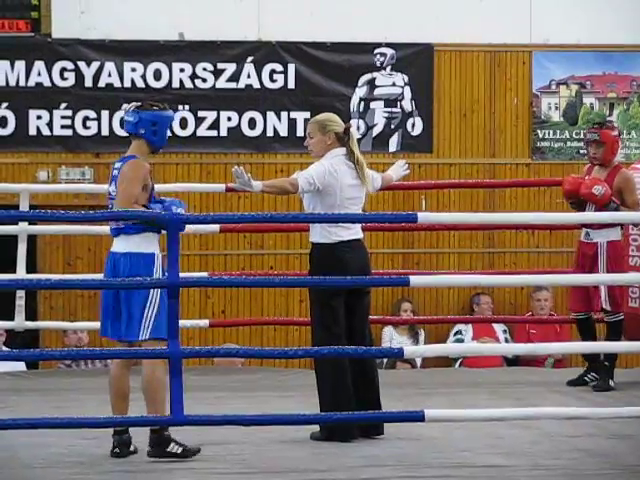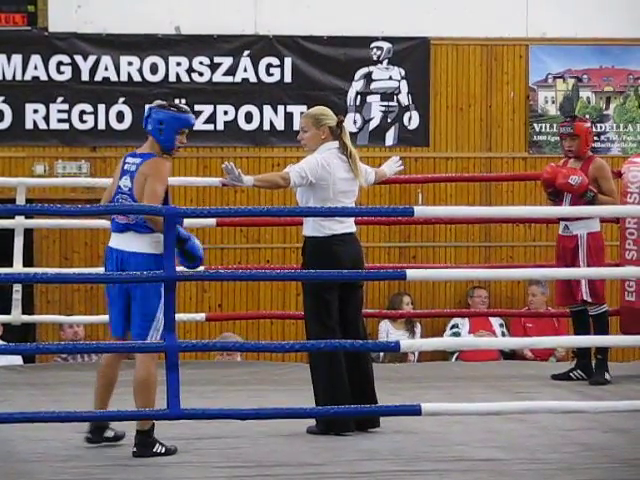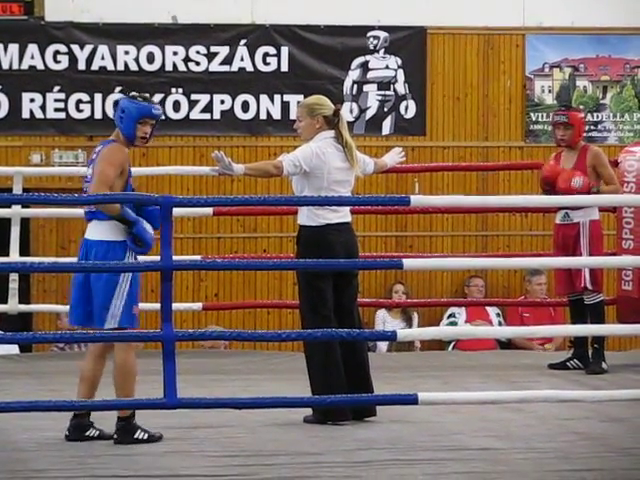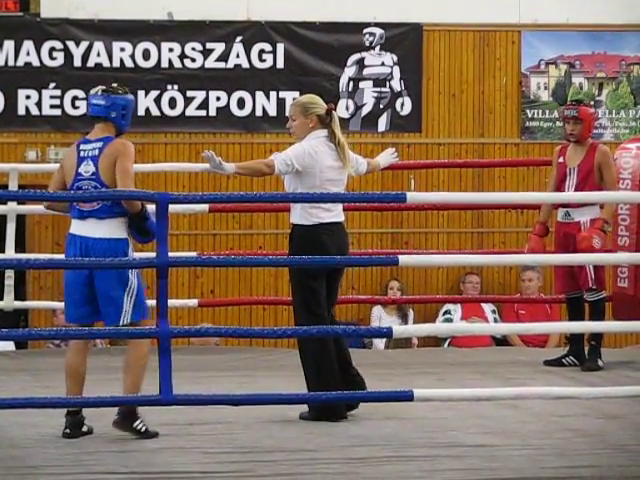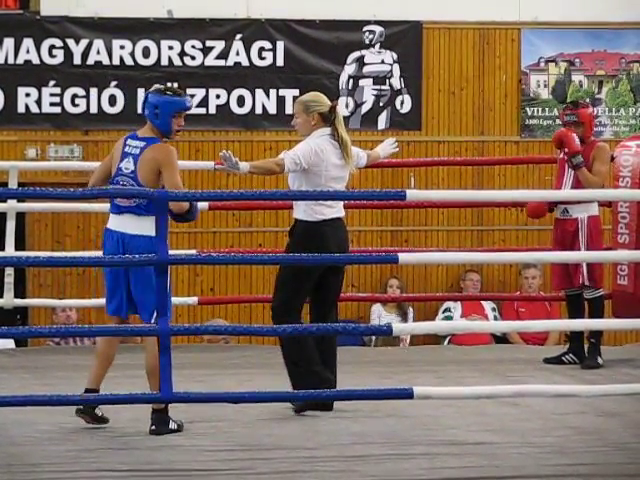
dt=1s
person 1, frame 1
left shoulder: (120, 165)
right shoulder: (139, 165)
right elbow: (126, 209)
left wrist: (156, 208)
right wrist: (163, 216)
left hip: (118, 258)
right hip: (141, 259)
left knee: (123, 351)
right knee: (153, 349)
left ankle: (120, 437)
right ankle: (159, 435)
person 1, frame 2
left shoulder: (126, 162)
right shoulder: (159, 165)
left elbow: (106, 206)
right elbow: (151, 211)
right wrist: (181, 238)
left hip: (116, 254)
right hip: (146, 259)
left knee: (120, 343)
right knee: (149, 350)
left ankle: (98, 421)
right ankle: (145, 436)
person 1, frame 3
left shoulder: (103, 151)
right shoulder: (118, 151)
right elbow: (97, 193)
left wrist: (131, 209)
right wrist: (131, 220)
left hip: (91, 246)
right hip: (113, 248)
left knee: (102, 340)
right knee: (123, 337)
left ankle: (81, 422)
right ankle: (125, 424)
person 1, frame 4
left shoulder: (72, 151)
right shoulder: (121, 147)
left elbow: (51, 201)
right elbow: (127, 194)
right wrist: (142, 218)
left hip: (78, 242)
right hip: (112, 245)
left knee: (80, 333)
right knee: (139, 328)
left ankle: (73, 418)
right ankle: (127, 411)
person 1, frame 5
left shoulder: (123, 144)
right shoulder: (163, 151)
left elbow: (94, 185)
right elbow: (178, 205)
right wrist: (187, 206)
left hip: (115, 235)
right hip: (146, 242)
left knee: (116, 321)
left ankle: (90, 397)
right ankle: (160, 415)
person 2, frame 1
left shoulder: (325, 168)
right shoulder: (357, 168)
left elbow: (292, 185)
right elbow: (381, 180)
left wrist: (256, 186)
right wrist: (395, 172)
left hip: (329, 258)
right hip: (357, 255)
left knee: (330, 340)
right knee: (359, 336)
left ankle: (338, 425)
right ankle: (368, 420)
person 2, frame 2
left shoulder: (318, 162)
right shoulder: (350, 162)
left elbow: (283, 179)
right elbow: (374, 175)
left wrist: (246, 180)
right wrist: (389, 169)
left hip: (323, 251)
right hip: (350, 248)
left knee: (324, 333)
right knee: (353, 328)
left ankle: (334, 419)
right ankle: (363, 413)
person 2, frame 3
left shoulder: (312, 151)
right shoulder: (347, 151)
left elbow: (276, 167)
right elbow: (374, 165)
left wrist: (238, 168)
right wrist: (390, 160)
left hip: (317, 239)
right hip: (345, 238)
left knee: (319, 322)
right knee: (347, 318)
left ankle: (331, 407)
right ankle: (359, 402)
person 2, frame 4
left shoulder: (305, 150)
right shoulder: (339, 150)
left elbow: (267, 166)
right elbow: (368, 165)
left wrist: (228, 167)
right wrist: (385, 159)
left hip: (310, 238)
right hip: (337, 236)
left knee: (312, 320)
right knee: (325, 315)
left ankle: (327, 405)
right ankle: (349, 388)
person 2, frame 5
left shoulder: (312, 147)
right shoulder: (342, 147)
left elbow: (278, 165)
right elbow: (367, 157)
left wrist: (243, 167)
right wrist: (383, 150)
left hip: (311, 234)
right hip: (337, 234)
left knee: (285, 309)
right knee: (325, 313)
left ankle: (312, 384)
right ankle: (322, 393)
person 3, frame 1
right shoulder: (587, 171)
left wrist: (610, 204)
right wrist: (574, 201)
left hip: (608, 244)
right hip: (586, 242)
left knee: (611, 307)
right knee: (579, 308)
left ankle: (607, 371)
right ankle: (593, 364)
person 3, frame 2
left shoulder: (597, 165)
right shoulder: (563, 165)
left elbow: (614, 203)
left wrist: (587, 193)
right wrist: (551, 192)
left hip: (587, 235)
right hip: (565, 235)
left knee: (593, 298)
right knee: (573, 301)
left ankle: (601, 365)
right ankle: (583, 364)
person 3, frame 3
left shoulder: (593, 154)
right shoulder: (555, 158)
left elbow: (615, 188)
left wrist: (589, 188)
right wrist: (548, 187)
left hip: (586, 225)
right hip: (562, 225)
left knee: (590, 288)
right knee: (571, 291)
left ankle: (598, 354)
right ankle: (579, 353)
person 3, frame 4
left shoulder: (600, 152)
right shoulder: (559, 153)
left elbow: (613, 193)
right elbow: (551, 191)
left wrist: (602, 227)
right wrist: (540, 228)
left hip: (588, 223)
right hip: (563, 223)
left knee: (593, 286)
right knee: (570, 288)
left ankle: (595, 351)
right ankle: (575, 350)
person 3, frame 5
left shoulder: (599, 149)
right shoulder: (564, 148)
left elbow: (595, 186)
left wrist: (576, 156)
right wrist: (548, 201)
left hip: (586, 220)
right hip: (563, 219)
left knee: (590, 283)
right knee: (569, 284)
left ankle: (594, 348)
right ankle: (575, 347)
